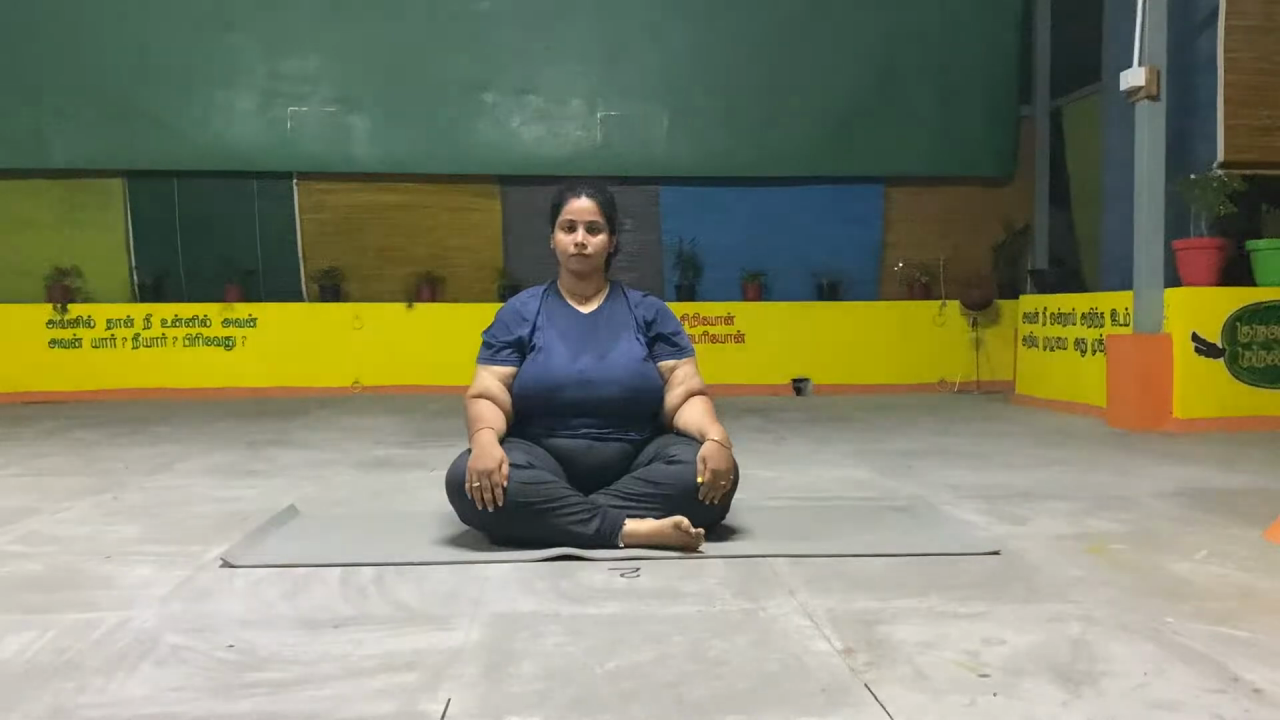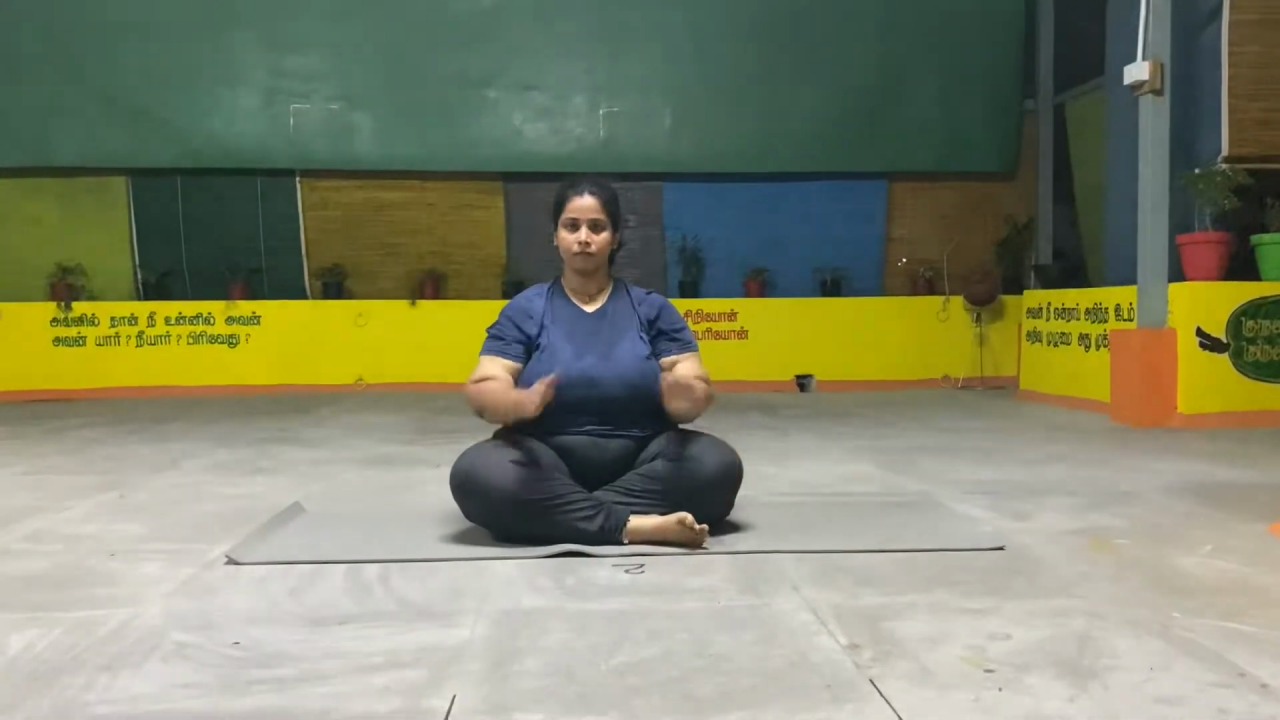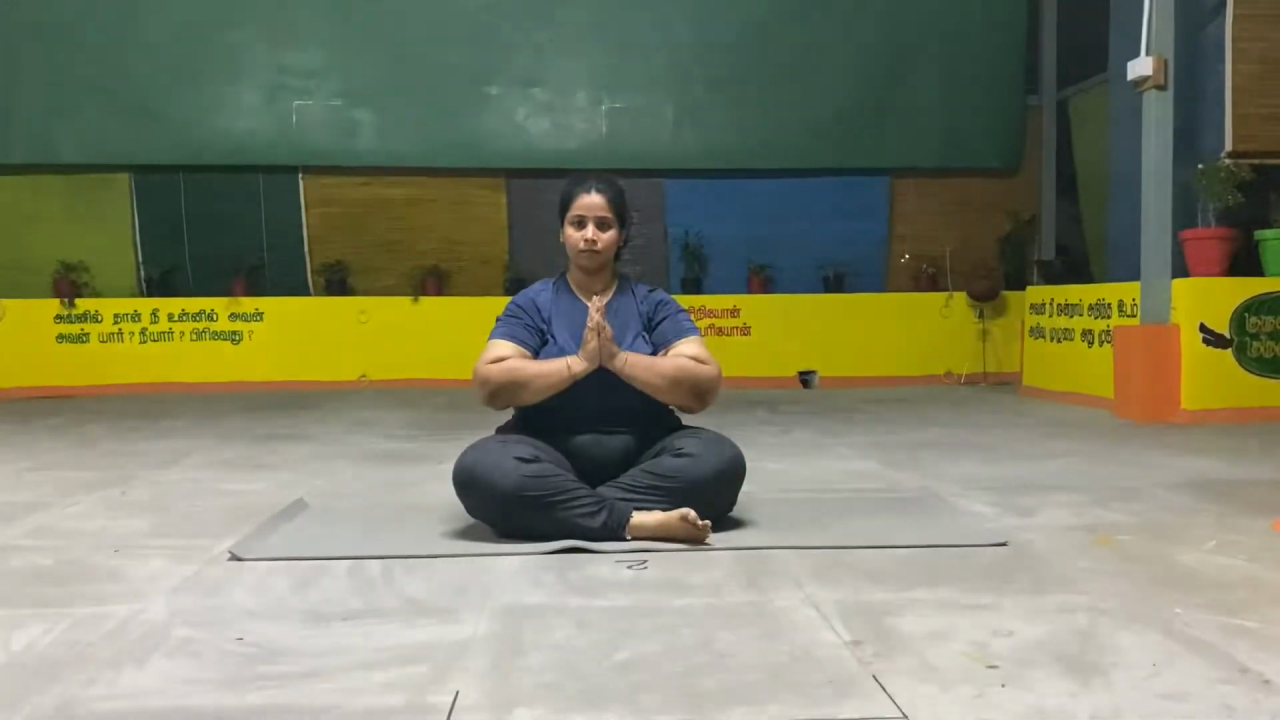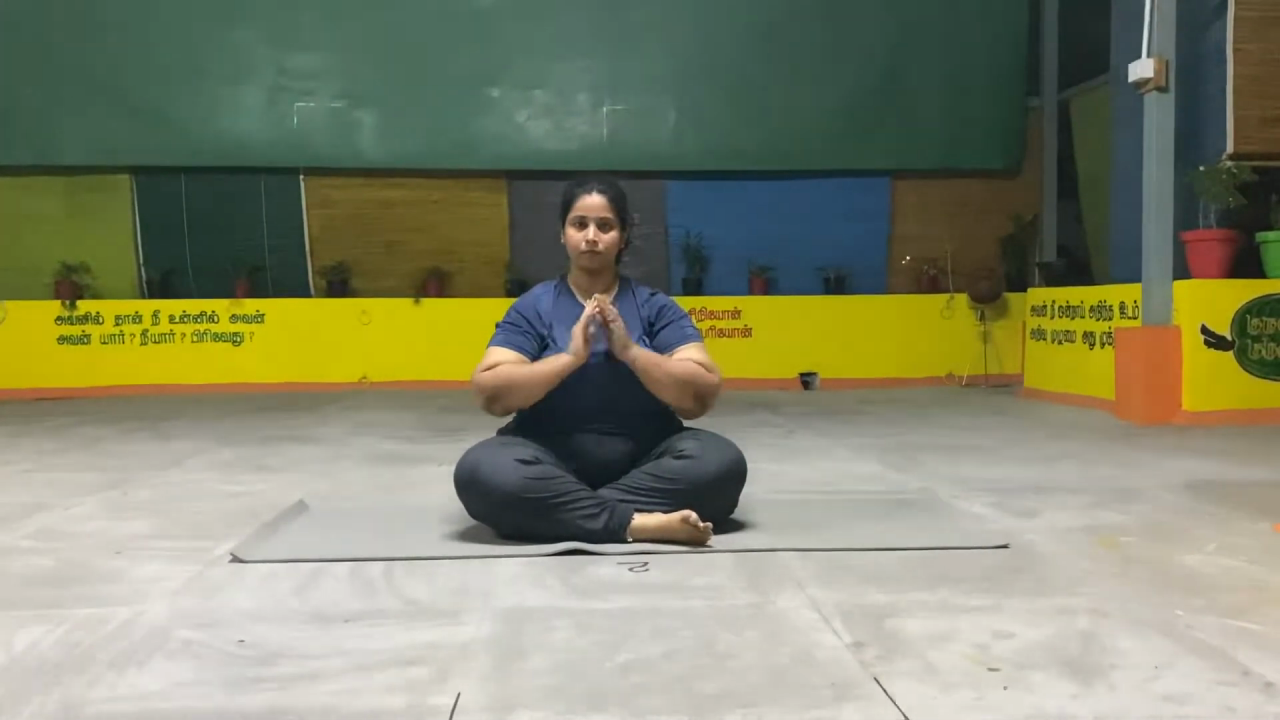
dt=1s
person 1, frame 1
left shoulder: (649, 312)
right shoulder: (520, 312)
left elbow: (684, 397)
right elbow: (487, 396)
left wrist: (716, 438)
right wrist: (485, 439)
left hip: (636, 464)
right hip: (543, 462)
left knee: (703, 473)
right knee: (469, 478)
left ankle: (552, 516)
right ankle: (629, 529)
person 1, frame 2
left shoulder: (652, 308)
right shoulder: (525, 309)
left elbow: (697, 390)
right elbow: (482, 390)
left wrist: (686, 398)
right wrist: (523, 402)
left hip: (640, 462)
right hip: (547, 461)
left knee: (718, 465)
right knee: (476, 474)
left ankle: (557, 513)
right ankle: (636, 526)
person 1, frame 3
left shoulder: (654, 303)
right shoulder: (532, 303)
left elbow: (703, 388)
right elbow: (490, 385)
left wrist: (618, 358)
right wrist: (578, 363)
left hip: (644, 457)
right hip: (551, 458)
left knee: (719, 459)
right knee: (480, 467)
left ankle: (564, 508)
right ankle: (637, 521)
person 1, frame 4
left shoulder: (657, 307)
right shoulder: (532, 307)
left elbow: (702, 395)
right elbow: (489, 393)
left wrist: (630, 351)
right wrist: (569, 358)
left hip: (646, 462)
right hip: (551, 461)
left knee: (721, 462)
right knee: (481, 471)
left ankle: (565, 510)
right ankle: (639, 523)
